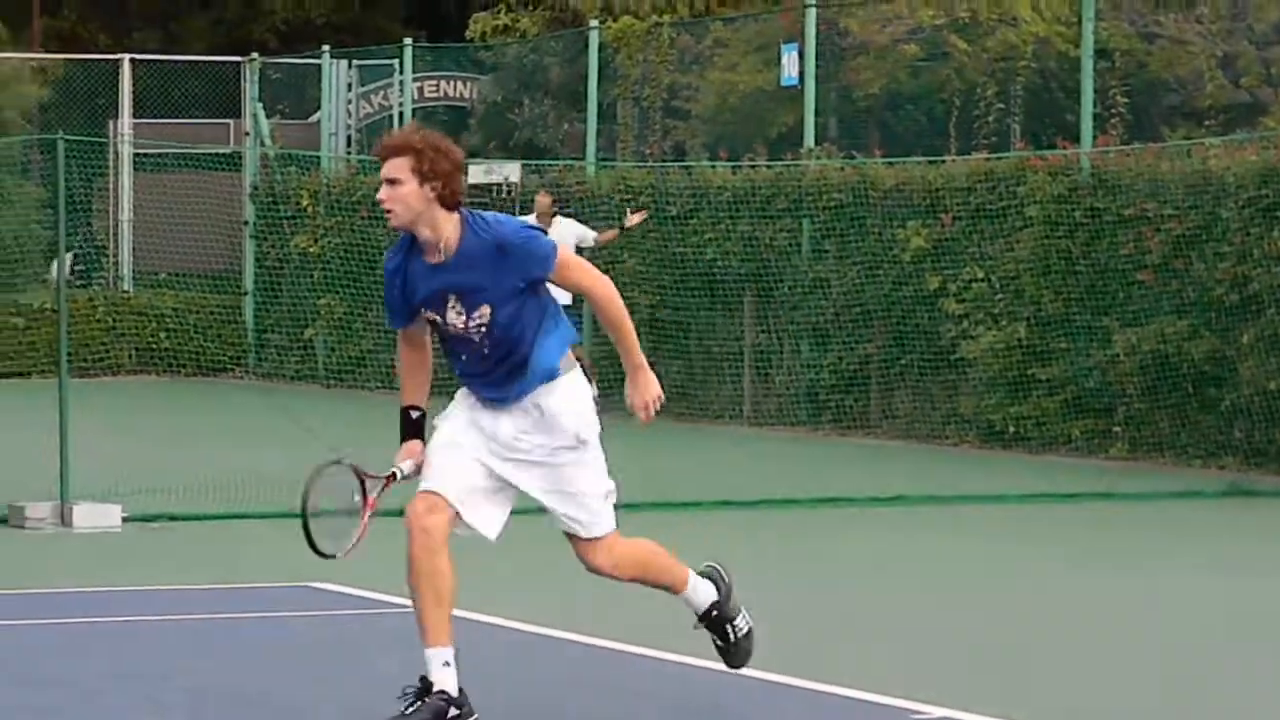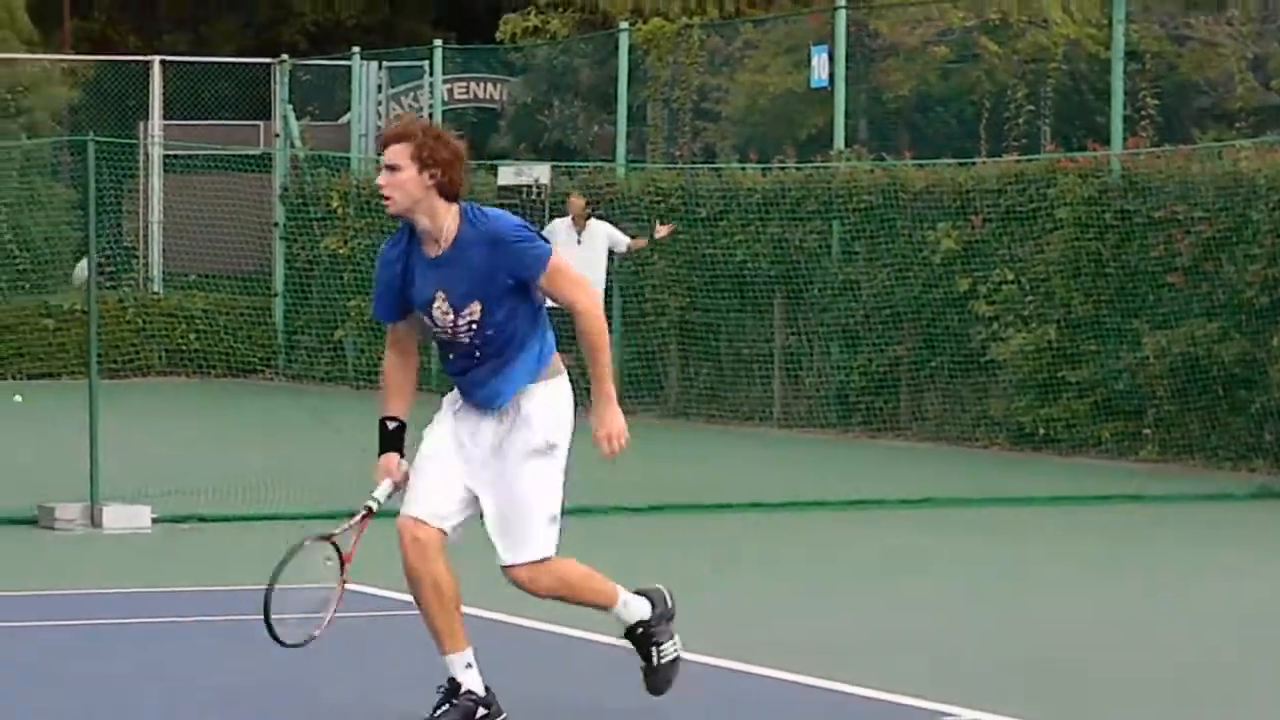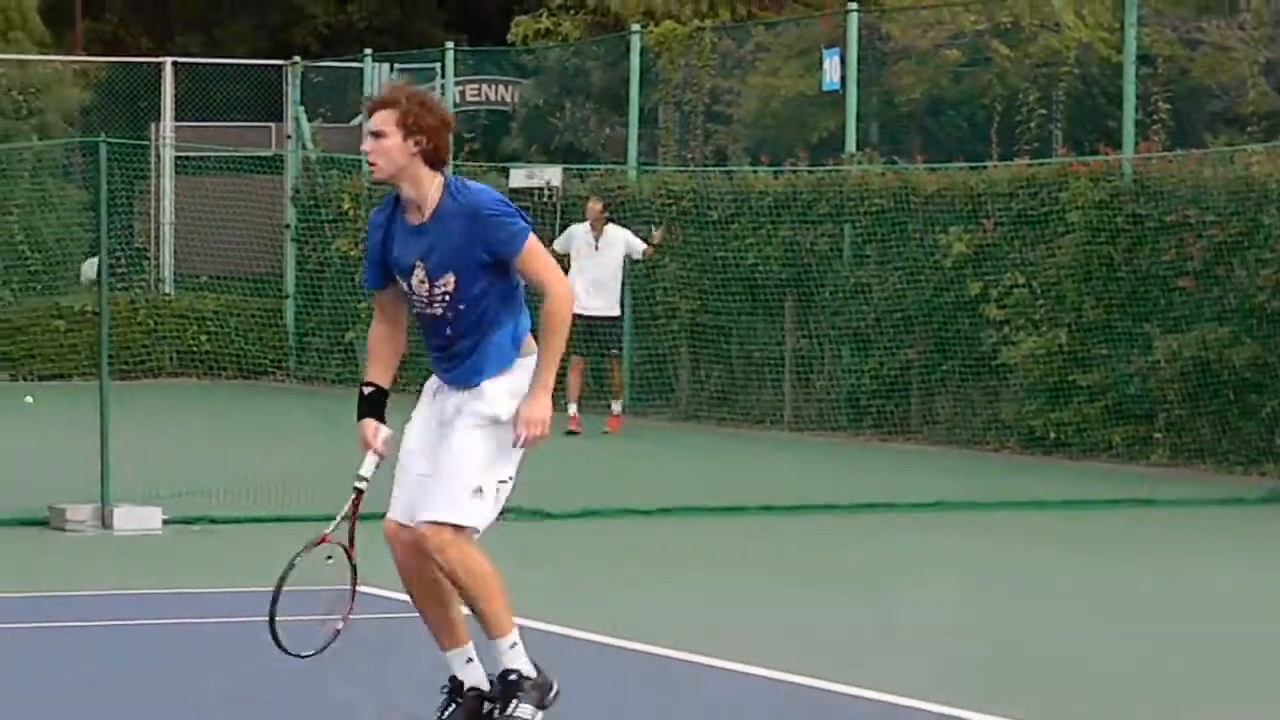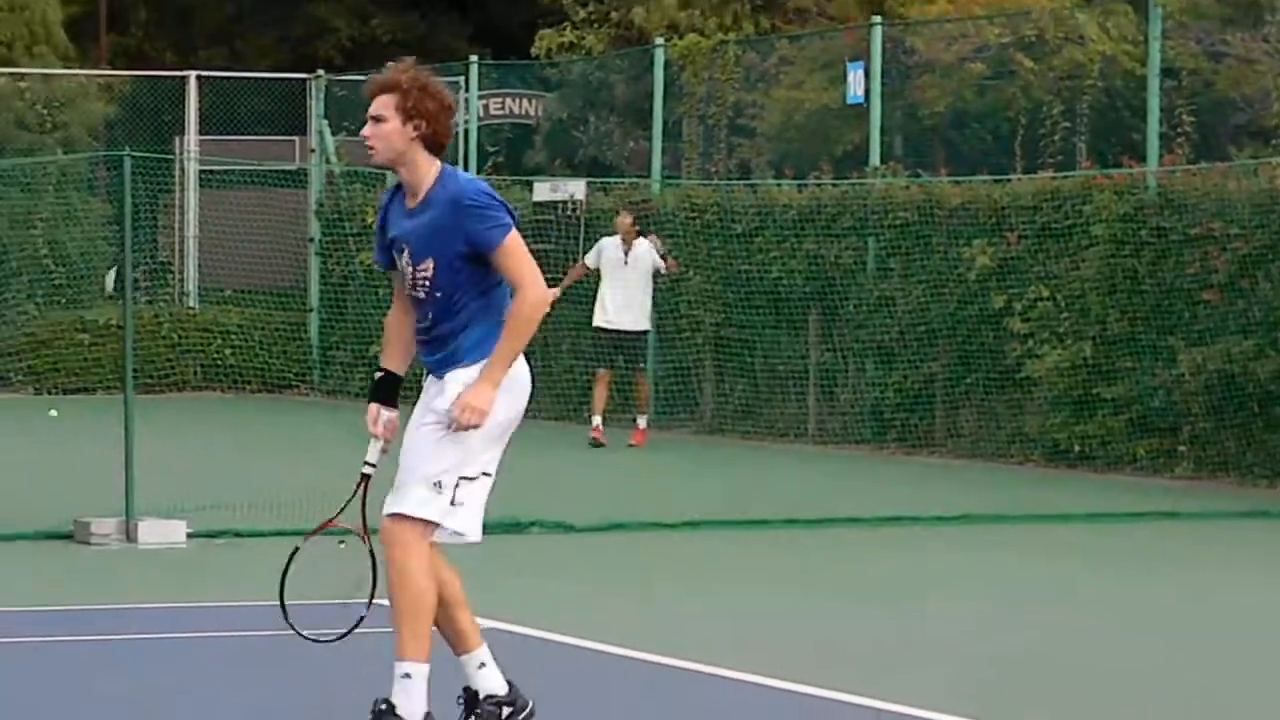
dt=0.1s
person 1, frame 1
left shoulder: (506, 239)
right shoulder: (400, 266)
left elbow: (596, 287)
right elbow: (413, 345)
left wrist: (638, 371)
right wrist: (412, 428)
left hip: (550, 401)
right hip: (479, 407)
left knee: (600, 554)
right knee: (423, 520)
left ankle: (708, 595)
person 1, frame 2
left shoulder: (502, 236)
right shoulder: (395, 257)
left elbow: (586, 304)
right elbow: (400, 351)
left wrist: (607, 404)
right wrist: (390, 439)
left hip: (533, 406)
right hip: (467, 409)
left knee: (527, 570)
right knee: (416, 537)
left ankle: (642, 613)
person 1, frame 3
left shoulder: (480, 209)
right shoulder: (388, 228)
left elbow: (557, 291)
right elbow: (390, 318)
left wrist: (541, 392)
right wrist: (373, 406)
left hip: (501, 386)
right hip: (446, 388)
left knee: (441, 537)
right knee: (403, 536)
person 1, frame 4
left shoulder: (468, 198)
right shoulder: (394, 207)
left elbow: (533, 291)
left wrist: (489, 381)
right wrist: (384, 390)
left hip: (479, 380)
right hip: (451, 384)
left knee: (406, 532)
right knee: (416, 547)
person 2, frame 1
left shoulder: (570, 226)
left elbow: (598, 239)
left wrist: (624, 227)
left hip: (561, 300)
left knee: (574, 349)
left ankle: (591, 388)
person 2, frame 2
left shoulder: (603, 230)
right shoulder: (555, 227)
left elbow: (631, 245)
left wrist: (653, 237)
right hip: (558, 304)
right knee: (559, 357)
person 2, frame 3
left shoulder: (622, 235)
right shoulder: (575, 231)
left elbow: (645, 253)
right elbow: (552, 252)
left wrist: (654, 244)
left hip: (608, 310)
right hip: (578, 309)
left knee: (614, 362)
right knee: (576, 361)
left ankle: (616, 412)
right ankle: (573, 415)
person 2, frame 4
left shoulder: (651, 248)
right shoulder: (605, 245)
left elbow: (671, 269)
right elbow: (583, 266)
left wrist: (663, 253)
right wrist: (560, 288)
left hip: (637, 324)
right hip: (607, 322)
left knee: (640, 375)
right knee: (602, 374)
left ankle: (641, 427)
right ankle: (596, 427)
